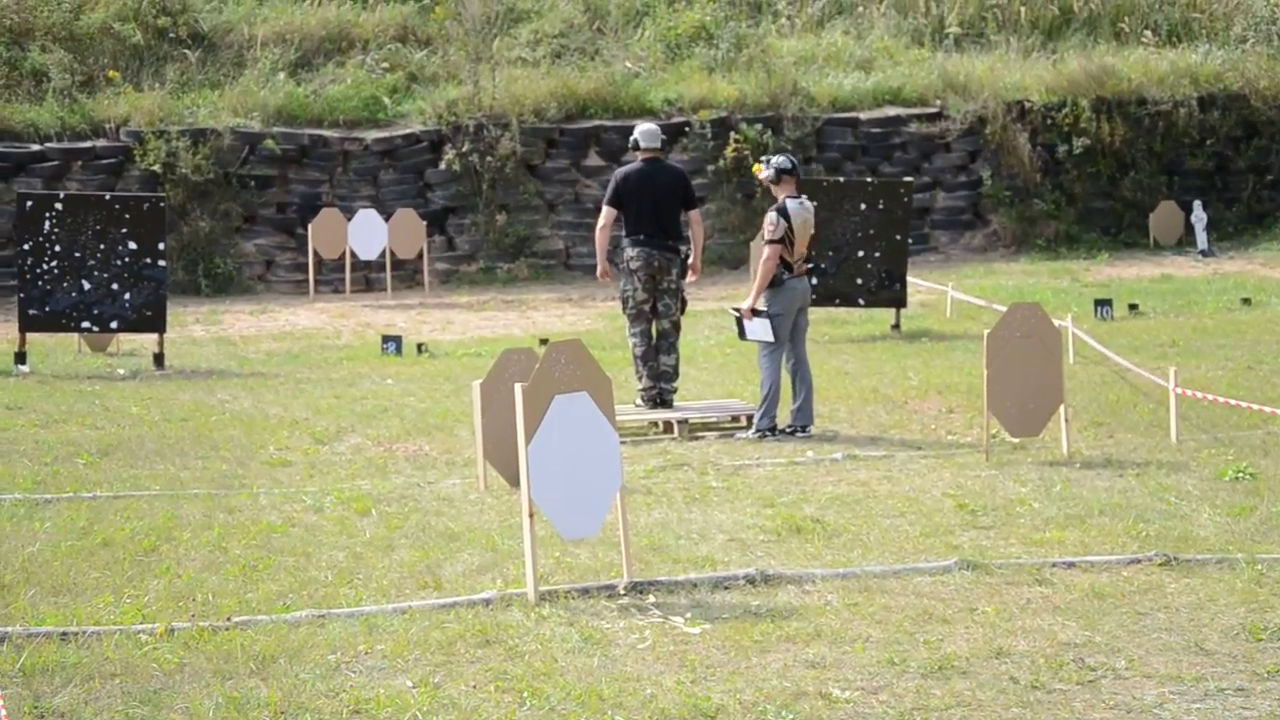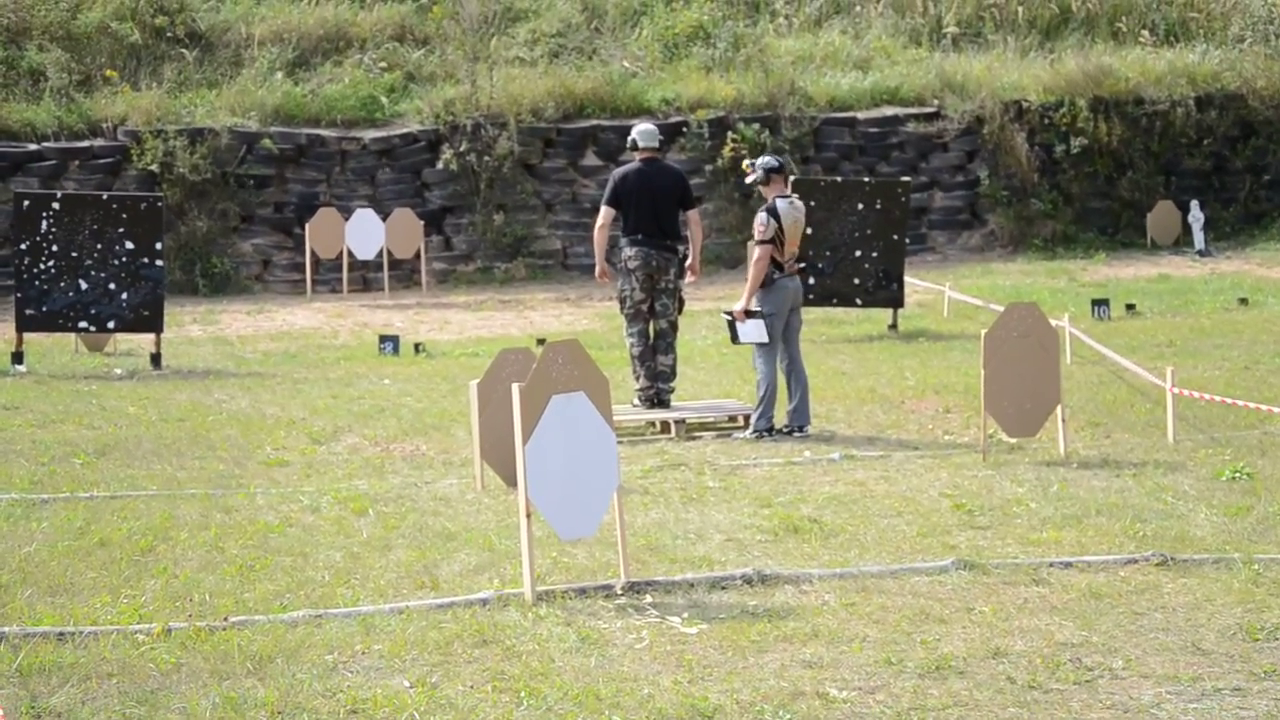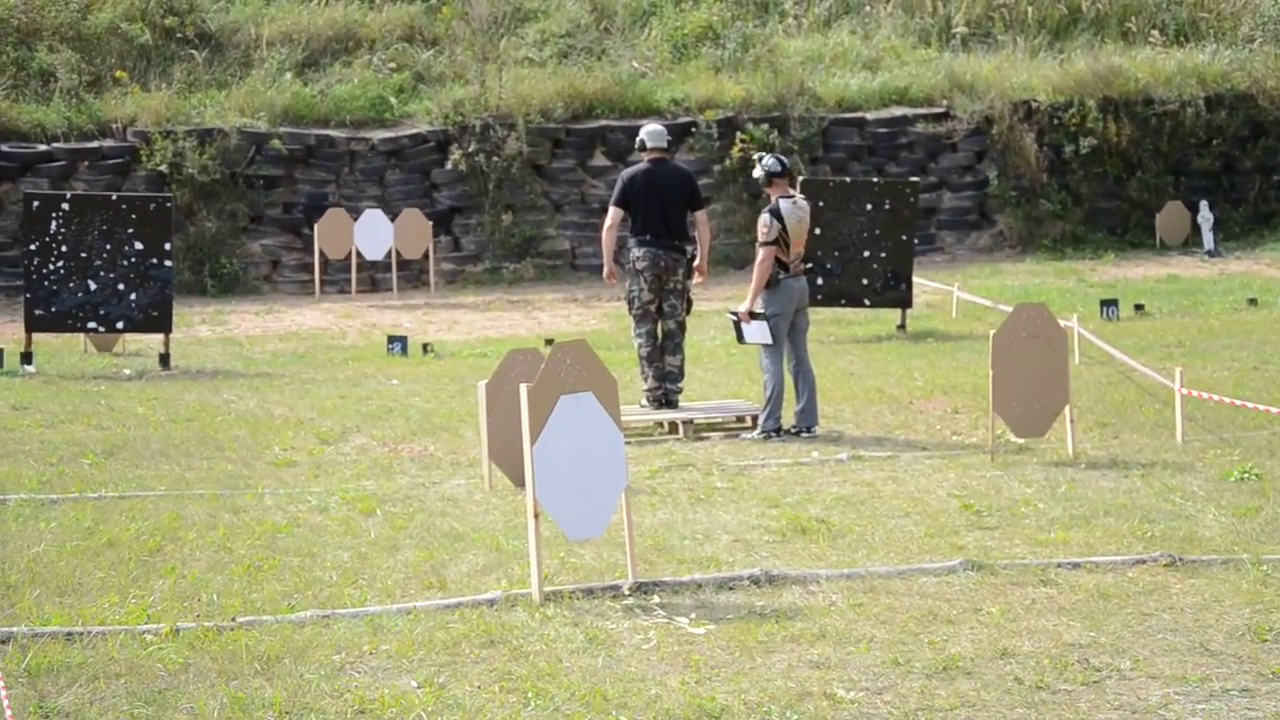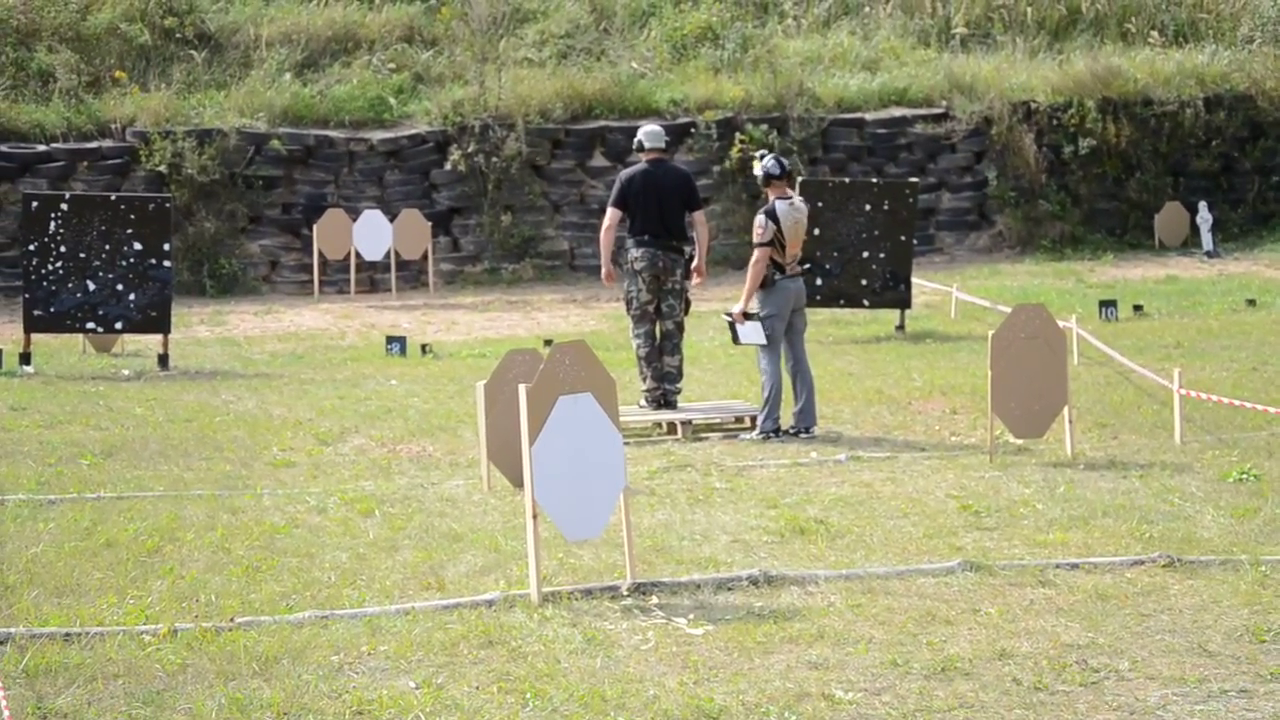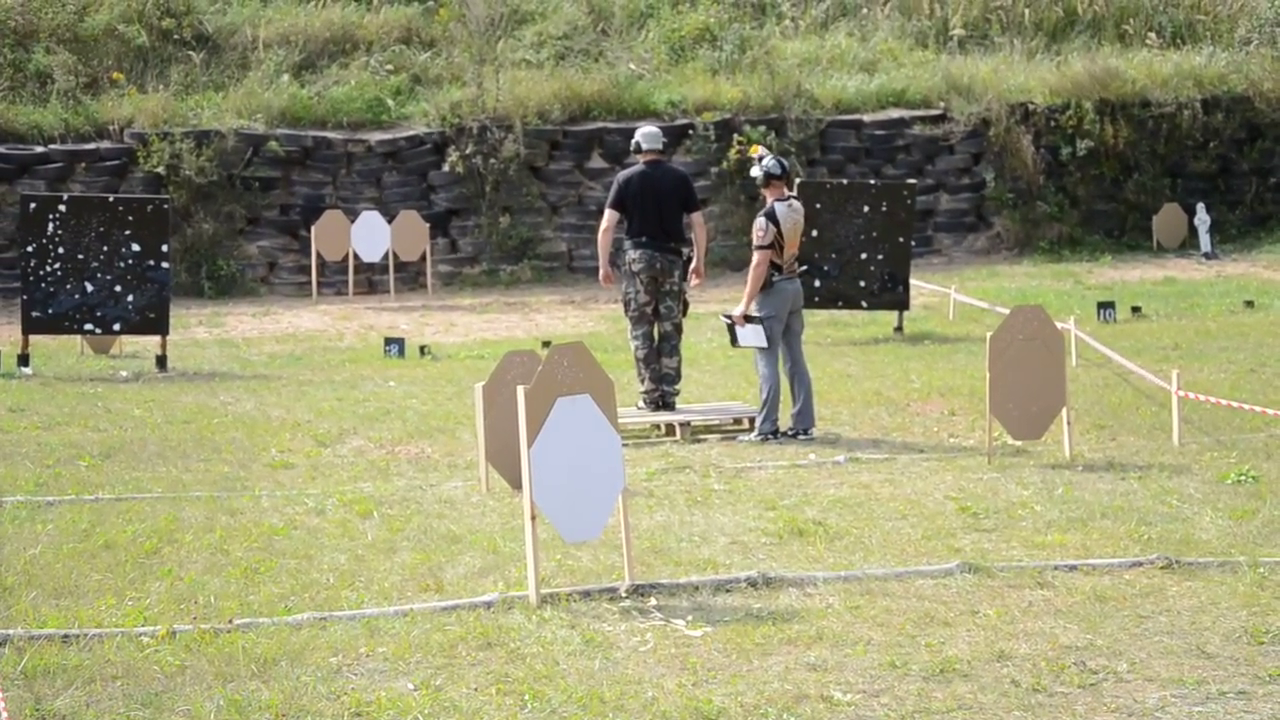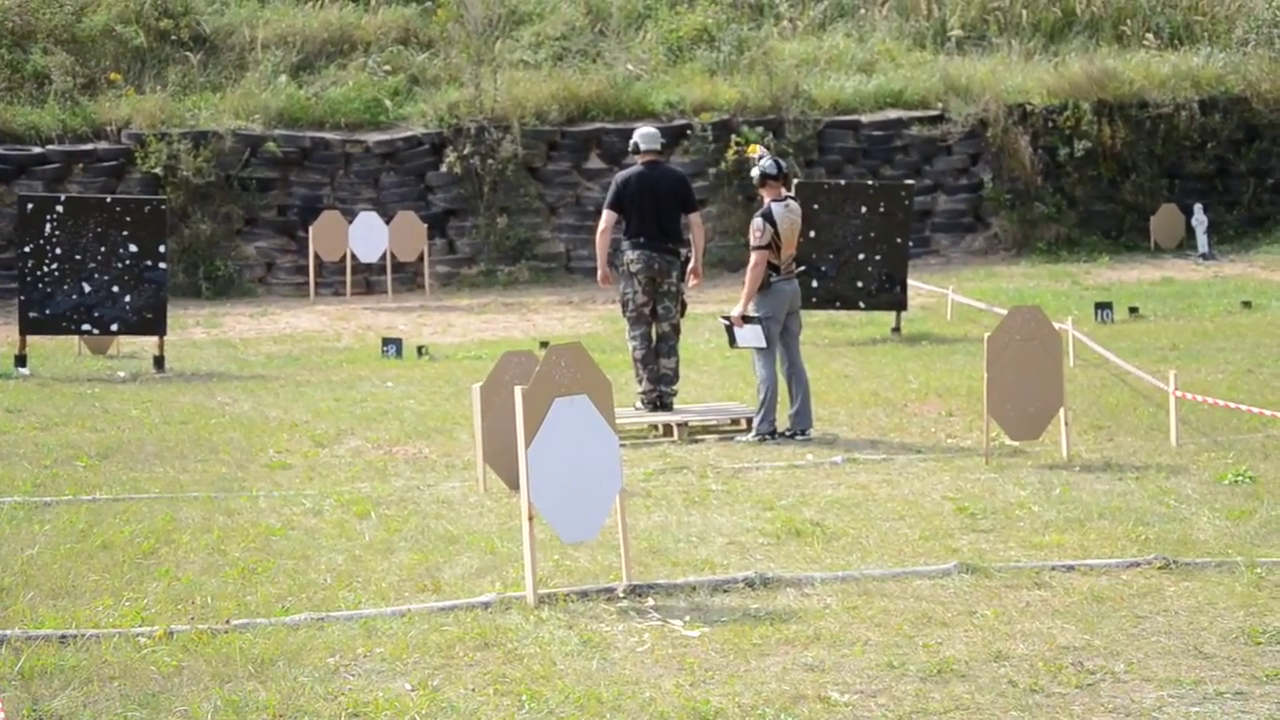
dt=0.5s
person 1, frame 1
left shoulder: (777, 213)
right shoulder: (807, 207)
left elbow: (770, 258)
left wrist: (753, 298)
right wrist: (767, 179)
left hip: (782, 288)
right hip: (802, 284)
left knee: (770, 356)
right knee: (797, 355)
left ankle: (765, 424)
right ankle: (802, 421)
person 1, frame 2
left shoulder: (768, 213)
right shoulder: (797, 206)
left elbow: (760, 259)
left wrist: (745, 299)
right wrist: (755, 170)
left hip: (773, 288)
right hip: (793, 284)
left knee: (765, 357)
right knee: (792, 356)
left ankle: (762, 425)
right ankle: (798, 421)
person 1, frame 3
left shoulder: (771, 214)
right shoulder: (802, 206)
left elbow: (765, 261)
left wrist: (749, 300)
left hip: (778, 288)
right hip: (799, 284)
left knee: (772, 357)
right knee: (799, 356)
left ankle: (770, 425)
right ankle: (807, 422)
person 1, frame 4
left shoulder: (767, 215)
right shoulder: (801, 207)
left elbow: (759, 261)
left wrist: (743, 301)
right wrist: (774, 163)
left hip: (775, 289)
right hip: (797, 284)
left knee: (770, 358)
right knee: (798, 357)
left ankle: (769, 426)
right ankle: (805, 422)
person 1, frame 5
left shoulder: (766, 217)
right shoulder: (796, 206)
left elbow: (760, 264)
right elbow: (785, 192)
left wrist: (744, 304)
right wrist: (770, 160)
left hip: (772, 291)
right hip: (794, 286)
left knee: (767, 360)
right knee: (795, 358)
left ankle: (767, 428)
right ankle: (803, 424)
person 1, frame 6
left shoulder: (763, 217)
right shoulder: (794, 207)
left elbow: (757, 264)
right elbow: (782, 193)
left wrist: (742, 304)
right wrist: (770, 160)
left hip: (770, 291)
right hip: (792, 286)
left knee: (765, 361)
right knee: (793, 359)
left ankle: (764, 428)
right ankle: (801, 424)
person 2, frame 1
left shoulder: (623, 176)
right shoulder: (678, 175)
left elbow: (604, 223)
right elbow: (696, 221)
left wrist: (601, 261)
right wrist: (696, 257)
left hip: (637, 255)
right hip: (670, 255)
left knee: (640, 327)
right knee: (669, 327)
left ankle: (648, 392)
right ankle: (667, 392)
person 2, frame 2
left shoulder: (621, 176)
right shoulder: (676, 176)
left elbow: (602, 223)
right elbow: (694, 221)
left wrist: (600, 261)
right wrist: (694, 258)
left hip: (634, 255)
right hip: (668, 255)
left knee: (637, 326)
right knee: (666, 327)
left ankle: (645, 392)
right ankle: (663, 392)
person 2, frame 3
left shoulder: (630, 176)
right shoulder: (684, 176)
left elbow: (611, 223)
right elbow: (702, 221)
left wrist: (608, 262)
right wrist: (702, 259)
left hip: (643, 255)
right hip: (676, 256)
left knee: (645, 327)
right knee: (674, 327)
left ankle: (654, 392)
right ankle: (672, 392)
person 2, frame 4
left shoulder: (628, 177)
right shoulder: (683, 177)
left elbow: (609, 224)
right elbow: (700, 222)
left wrist: (606, 263)
right wrist: (700, 259)
left hip: (641, 255)
right hip: (674, 256)
left knee: (643, 327)
right knee: (672, 328)
left ankle: (652, 393)
right ankle: (670, 393)
person 2, frame 5
left shoulder: (626, 178)
right shoulder: (680, 178)
left elbow: (607, 225)
right elbow: (699, 223)
left wrist: (603, 264)
right wrist: (699, 260)
left hip: (638, 257)
right hip: (671, 258)
left knee: (641, 329)
right knee: (671, 329)
left ankle: (651, 394)
right ankle: (668, 394)
person 2, frame 6
left shoulder: (624, 179)
right shoulder: (678, 179)
left elbow: (605, 227)
right elbow: (696, 224)
left wrist: (602, 265)
right wrist: (697, 261)
left hip: (636, 258)
right hip: (669, 258)
left knee: (639, 329)
right knee: (668, 330)
left ankle: (649, 395)
right ankle: (666, 395)
